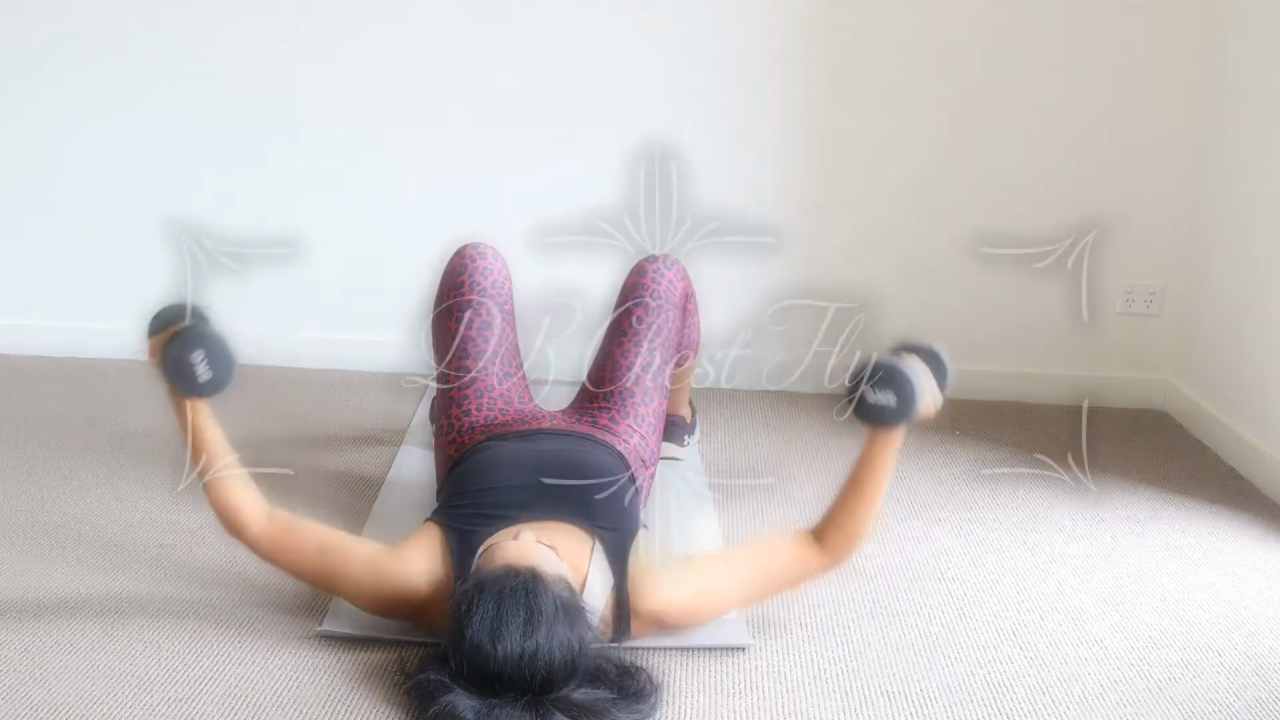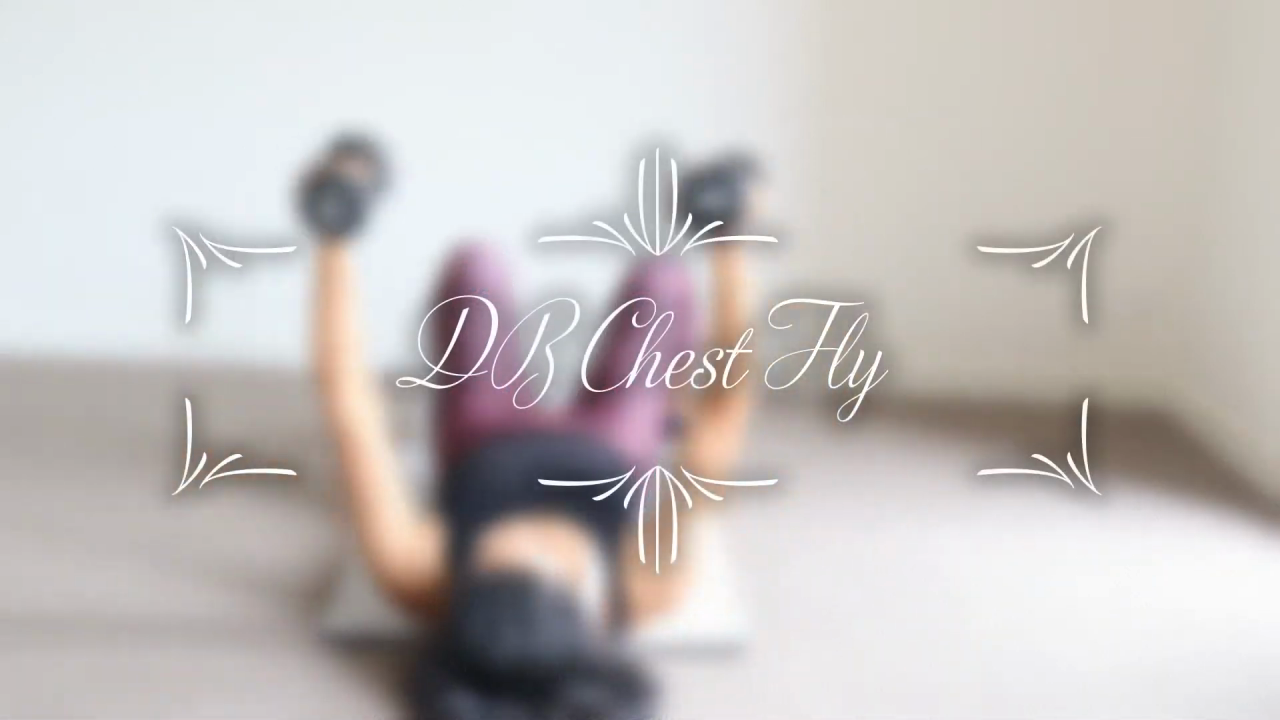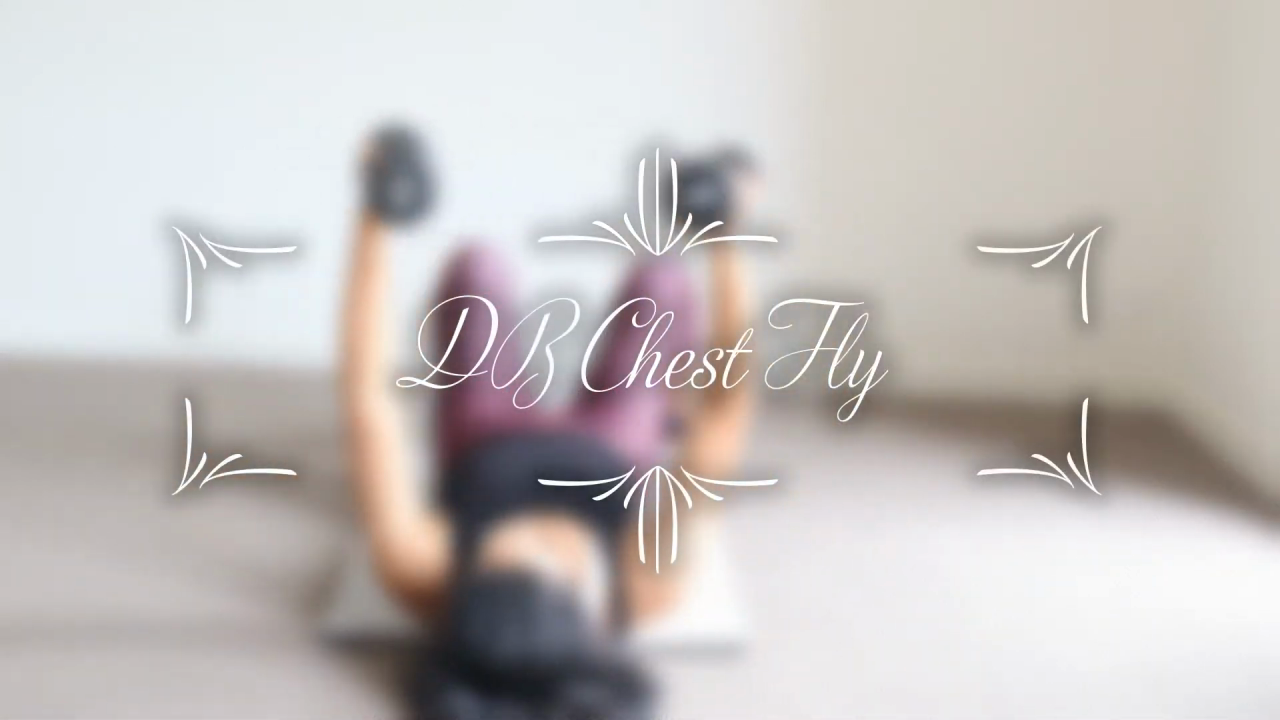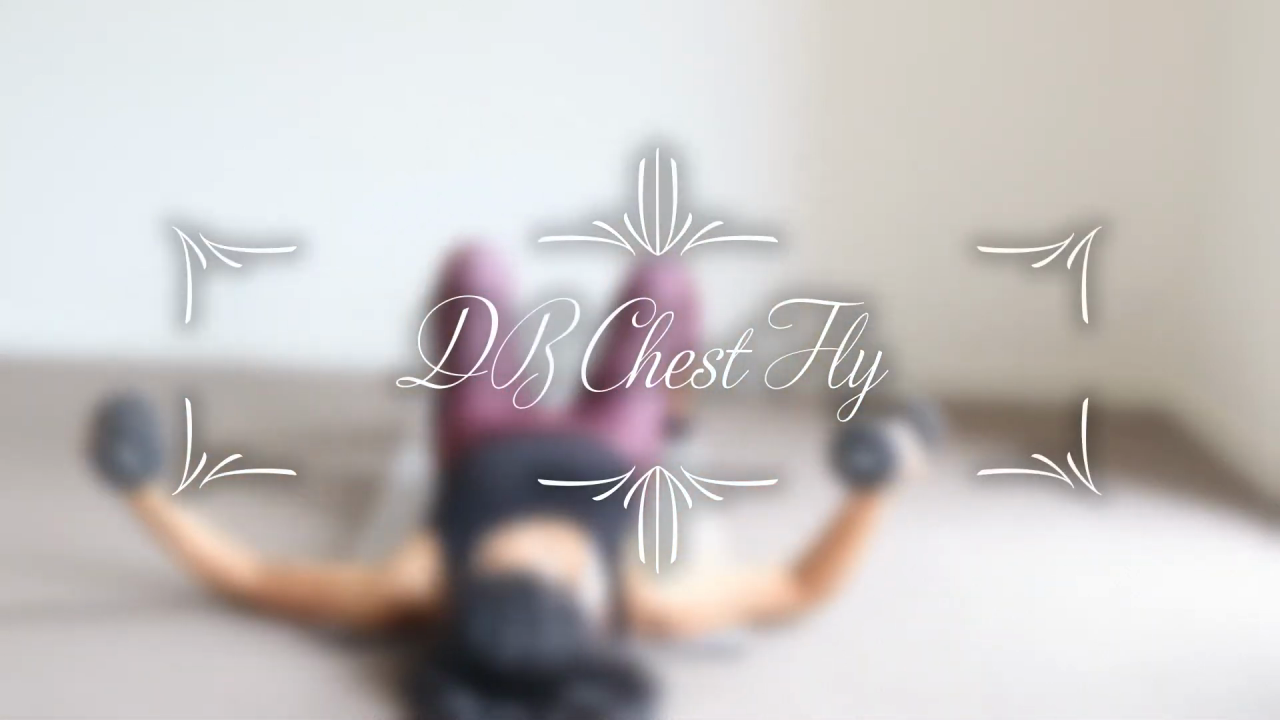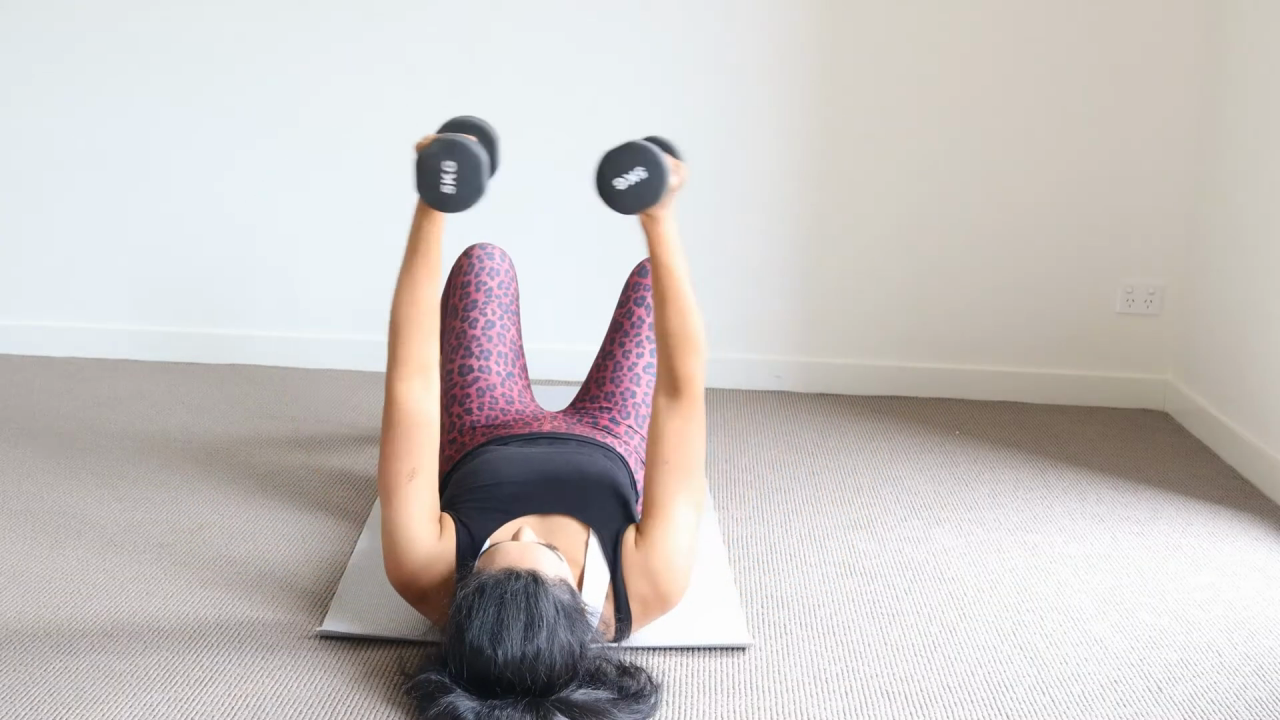
dt=1s
person 1, frame 1
left shoulder: (423, 587)
right shoulder: (642, 602)
left elbow: (260, 523)
right elbow: (824, 547)
left wrist: (190, 400)
right wrist: (888, 428)
left hip: (484, 450)
right hip: (605, 455)
left knee: (477, 259)
right knee: (660, 274)
right ankle: (676, 424)
person 1, frame 2
left shoulder: (423, 580)
right shoulder: (644, 589)
left elbow: (348, 406)
right elbow: (722, 421)
left wrist: (333, 241)
right wrist: (730, 252)
left hip: (487, 449)
right hip: (607, 453)
left knee: (475, 263)
right knee: (661, 279)
right ankle: (664, 415)
person 1, frame 3
left shoulder: (424, 574)
right shoulder: (641, 586)
left elbow: (369, 409)
right elbow: (721, 425)
left wrist: (376, 229)
right wrist: (723, 251)
left hip: (486, 447)
right hip: (611, 455)
left knee: (477, 265)
right knee: (661, 280)
right ankle: (662, 415)
person 1, frame 4
left shoulder: (422, 590)
right shoulder: (637, 604)
left elbow: (245, 575)
right elbow: (804, 585)
left wrist: (146, 496)
right wrist: (871, 488)
left hip: (488, 449)
right hip: (605, 452)
left knee: (474, 262)
right knee: (663, 277)
right ankle: (671, 419)
person 1, frame 5
left shoulder: (429, 574)
right shoulder: (645, 587)
left elbow: (410, 382)
right elbow: (681, 391)
left wrist: (431, 208)
right wrist: (658, 221)
left hip: (483, 448)
right hip: (605, 451)
left knee: (484, 261)
right knee: (660, 275)
